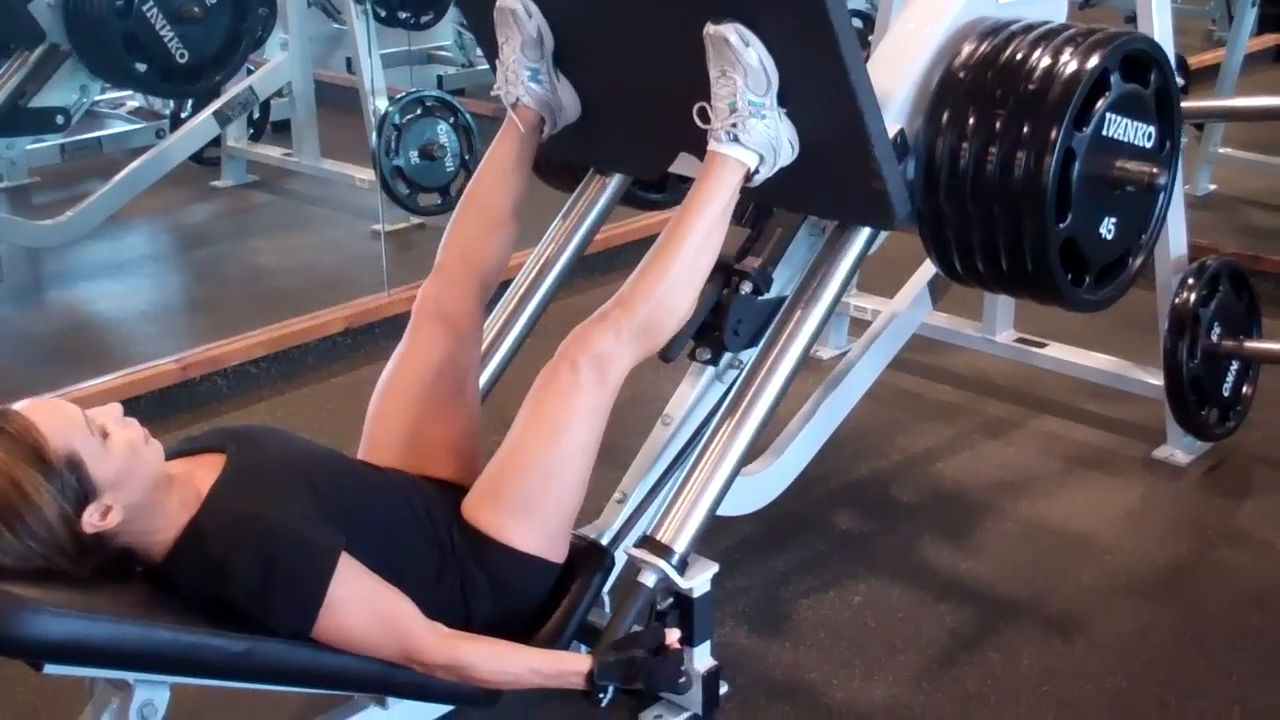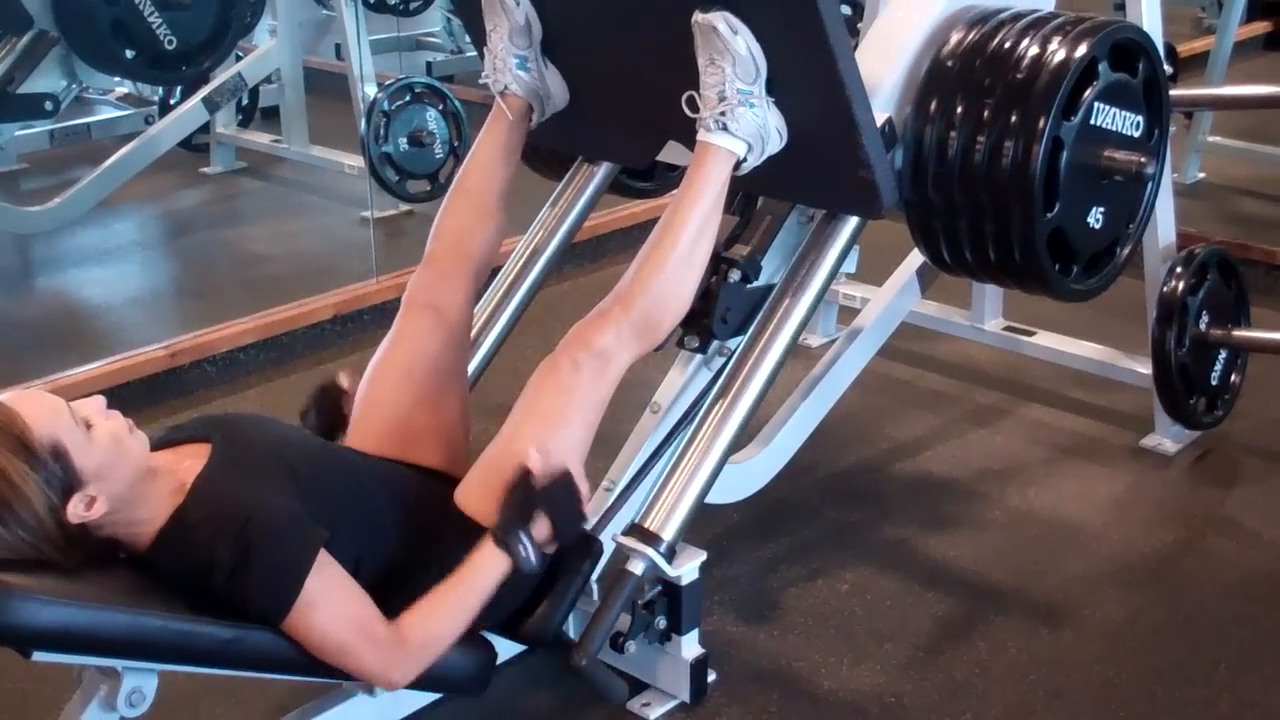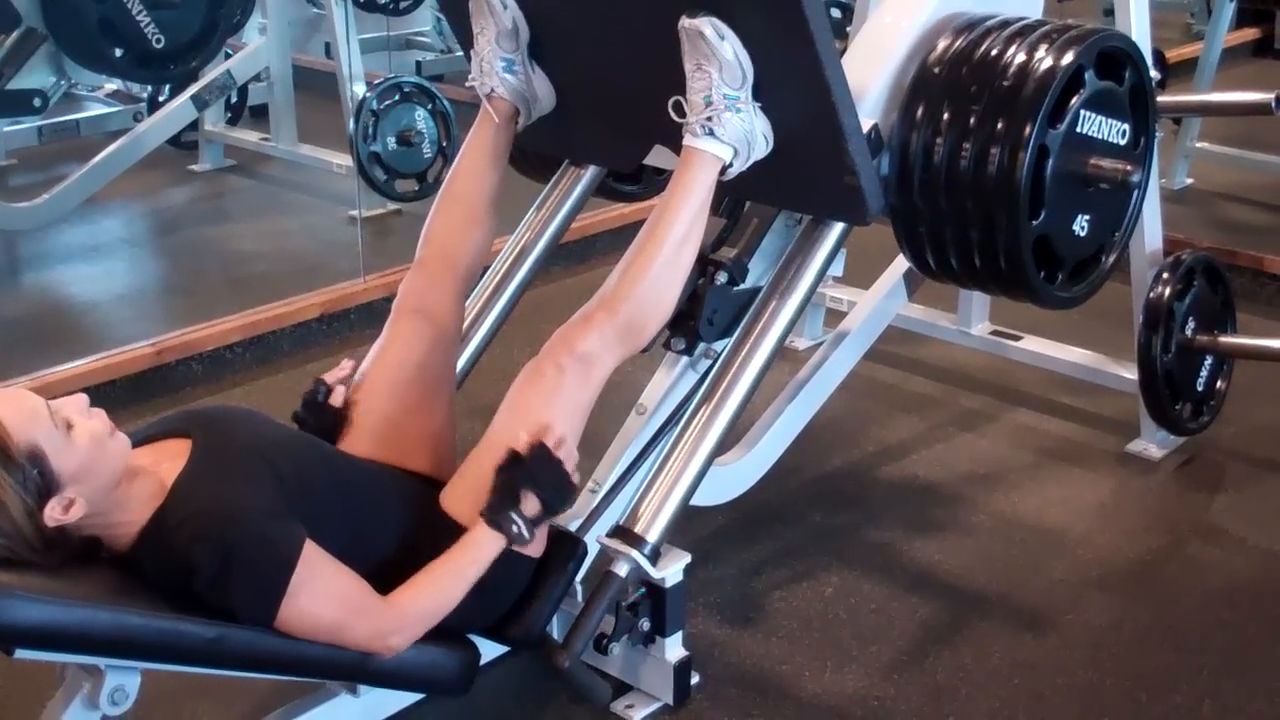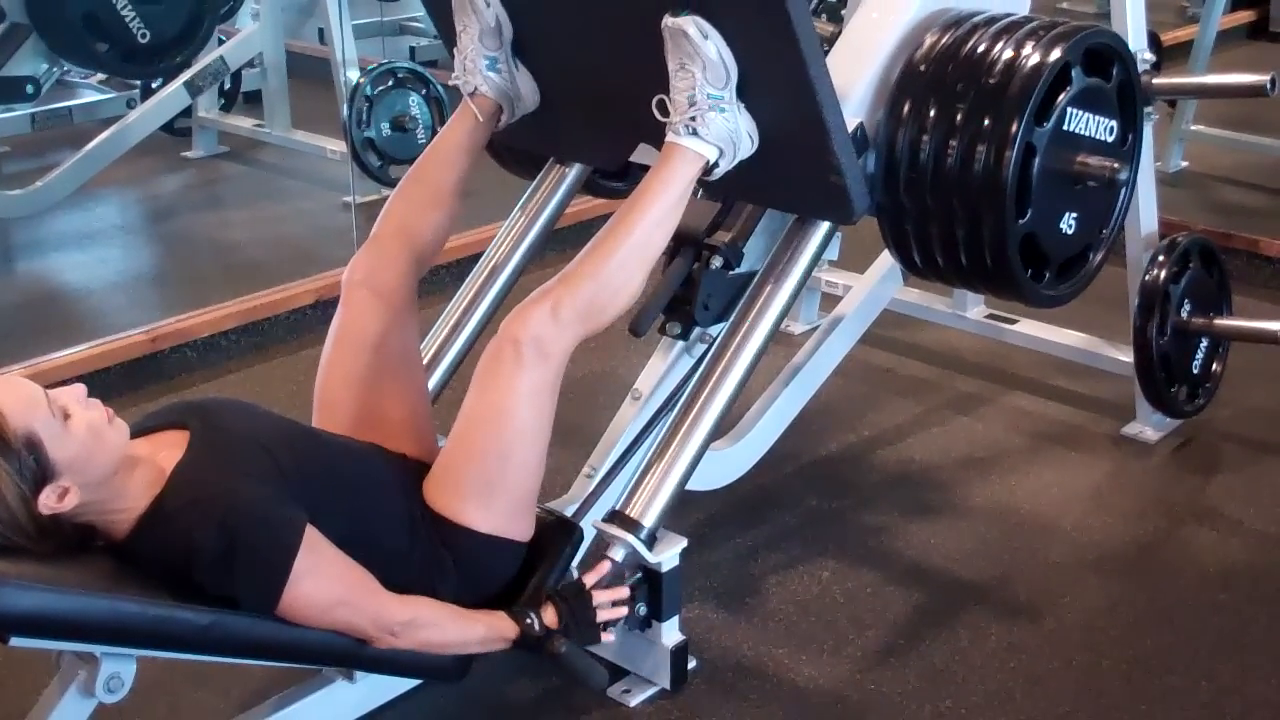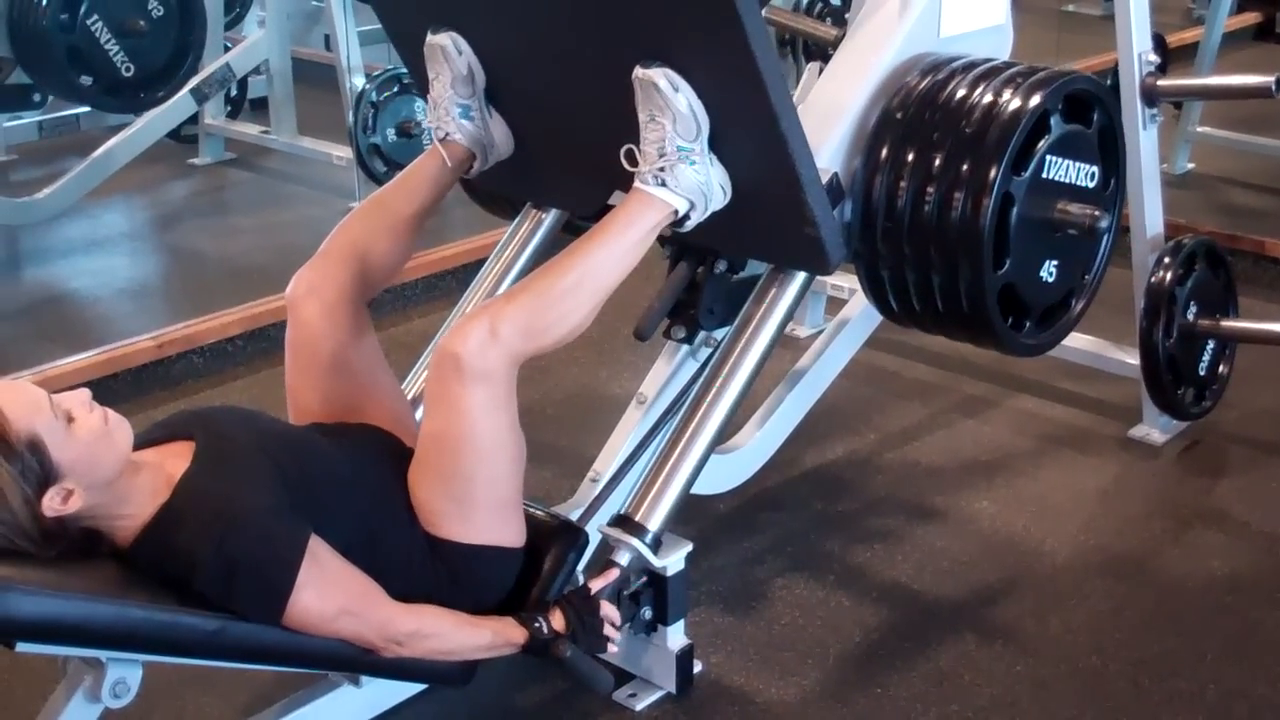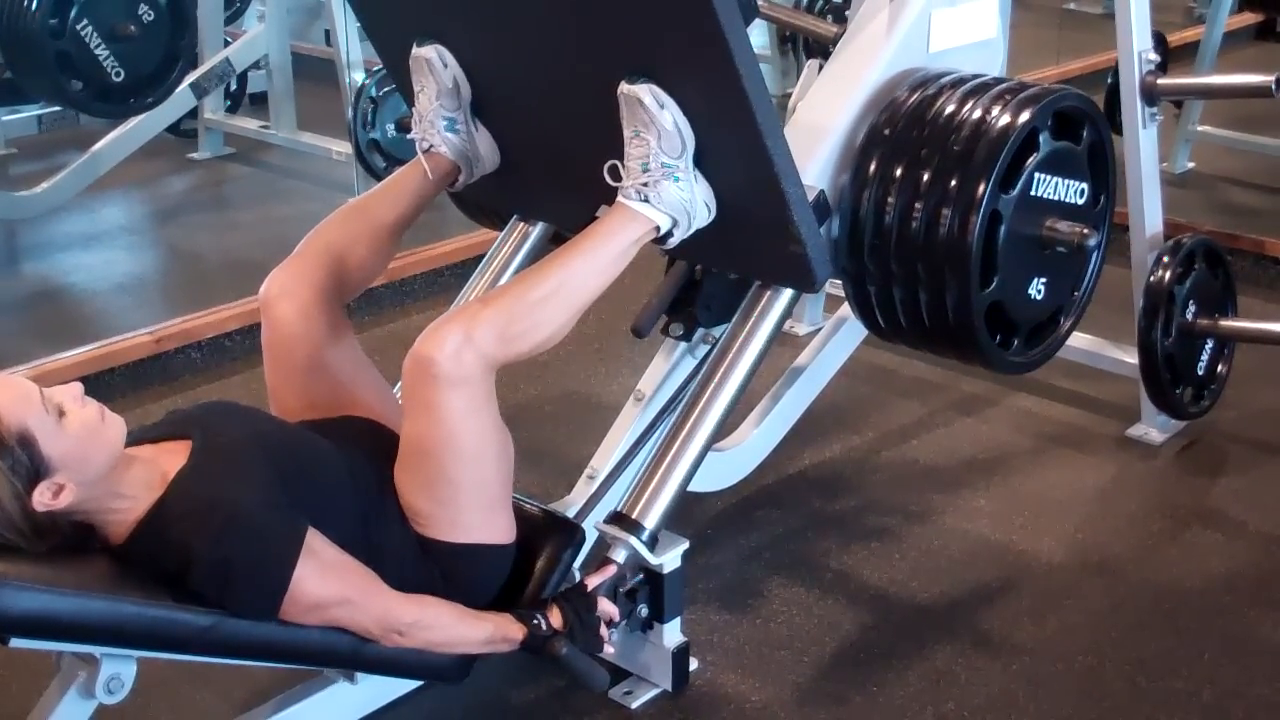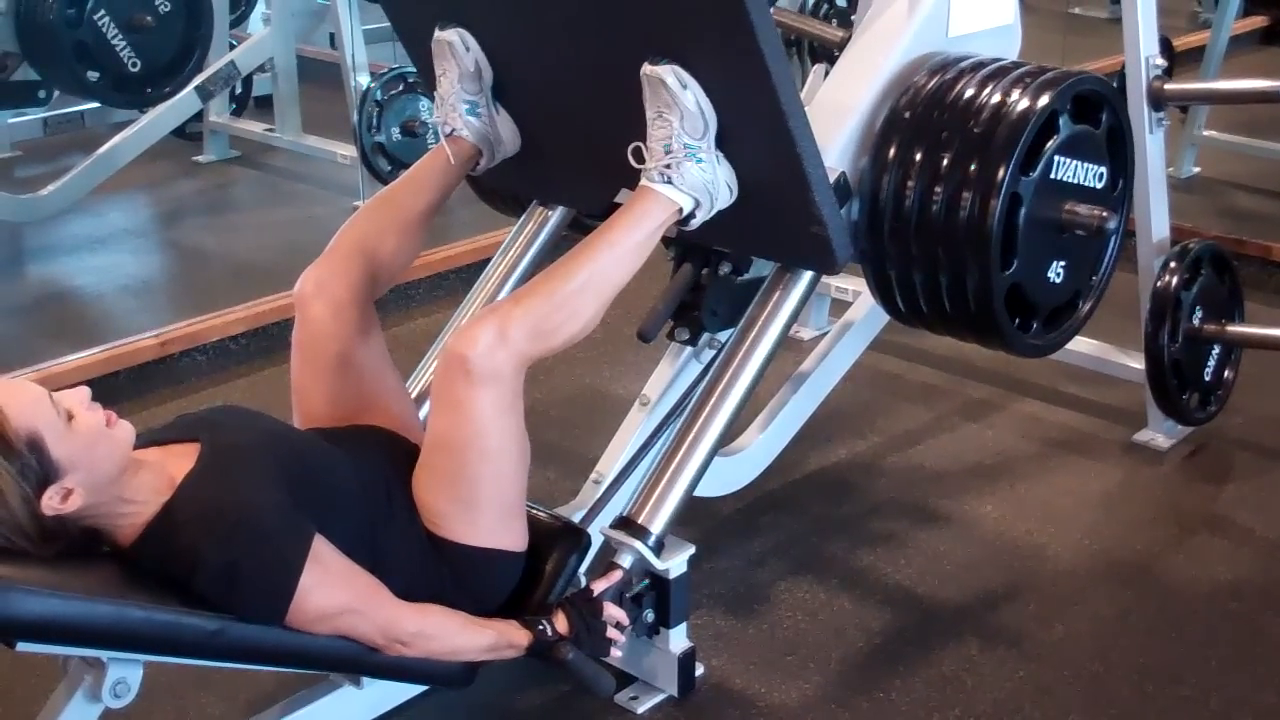
dt=0.7s
person 1, frame 1
left shoulder: (166, 490)
right shoulder: (256, 544)
right elbow: (434, 654)
right wrist: (607, 671)
left hip: (416, 505)
right hip: (480, 570)
left knee: (449, 302)
right knee: (598, 349)
left ankle: (529, 109)
right ankle: (737, 150)
person 1, frame 2
left shoulder: (157, 469)
right shoulder: (239, 530)
right elbow: (390, 659)
left wrist: (312, 425)
right wrist: (512, 542)
left hip: (395, 494)
right hip: (456, 552)
left knee: (437, 293)
right knee: (599, 345)
left ankle: (516, 96)
right ankle: (725, 138)
person 1, frame 3
left shoulder: (135, 466)
right shoulder: (217, 535)
right elbow: (382, 630)
left wrist: (312, 426)
right wrist: (511, 520)
left hip: (387, 495)
right hip: (442, 552)
left knee: (429, 294)
right knee: (582, 346)
left ankle: (504, 97)
right ankle: (714, 140)
person 1, frame 4
left shoulder: (131, 461)
right shoulder: (218, 522)
right elbow: (386, 623)
right wrist: (543, 622)
left hip: (378, 481)
right hip: (446, 553)
left knee: (376, 277)
right knee: (536, 329)
left ankle: (485, 101)
right ankle: (694, 143)
person 1, frame 5
left shoulder: (133, 471)
right shoulder: (221, 532)
right elbow: (388, 631)
right wrist: (545, 629)
left hip: (373, 474)
right hip: (448, 561)
left knee: (321, 292)
right knee: (475, 348)
left ankle: (460, 142)
right ankle: (665, 191)
person 1, frame 6
left shoulder: (128, 469)
right shoulder: (219, 528)
right elbow: (389, 619)
right wrist: (544, 627)
right hip: (442, 561)
left knee: (292, 294)
right knee: (449, 352)
left ankle: (444, 157)
right ankle: (649, 207)
person 1, frame 7
left shoulder: (135, 470)
right shoulder: (223, 534)
right elbow: (393, 631)
right wrist: (552, 633)
left hip: (372, 469)
right hip: (444, 561)
left knee: (328, 290)
right knee: (481, 350)
left ankle: (466, 139)
right ankle: (672, 190)
